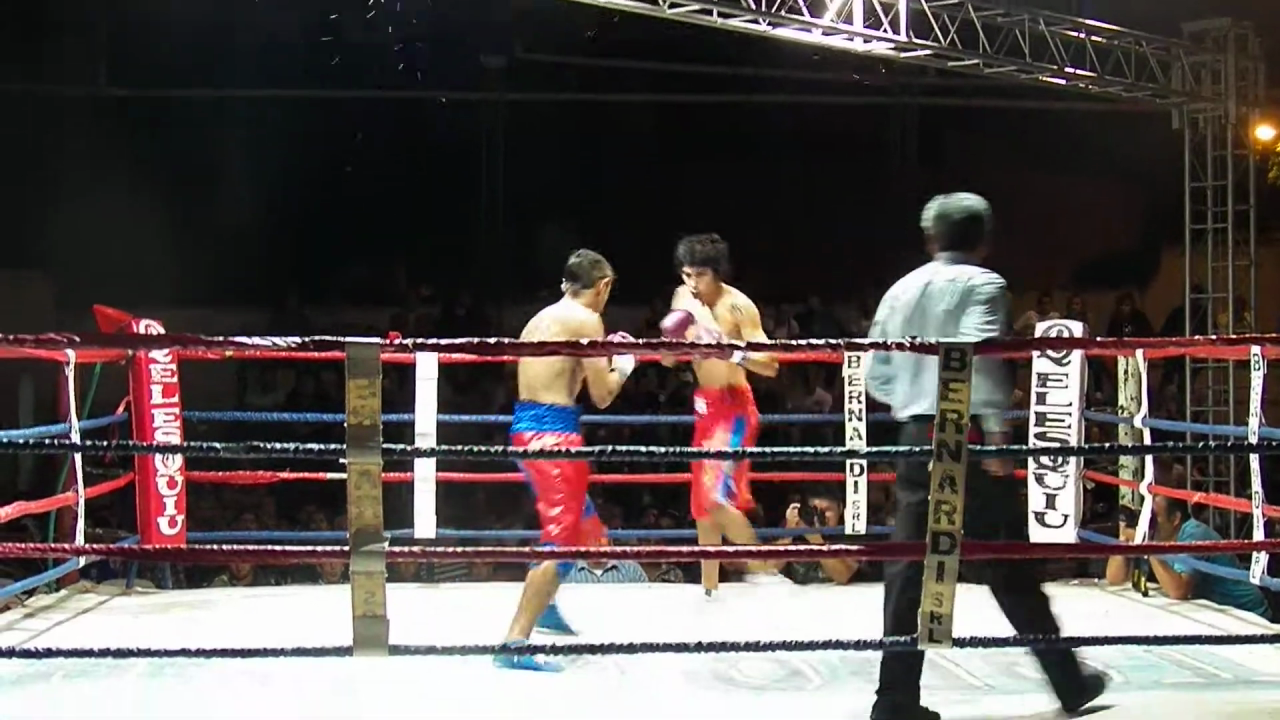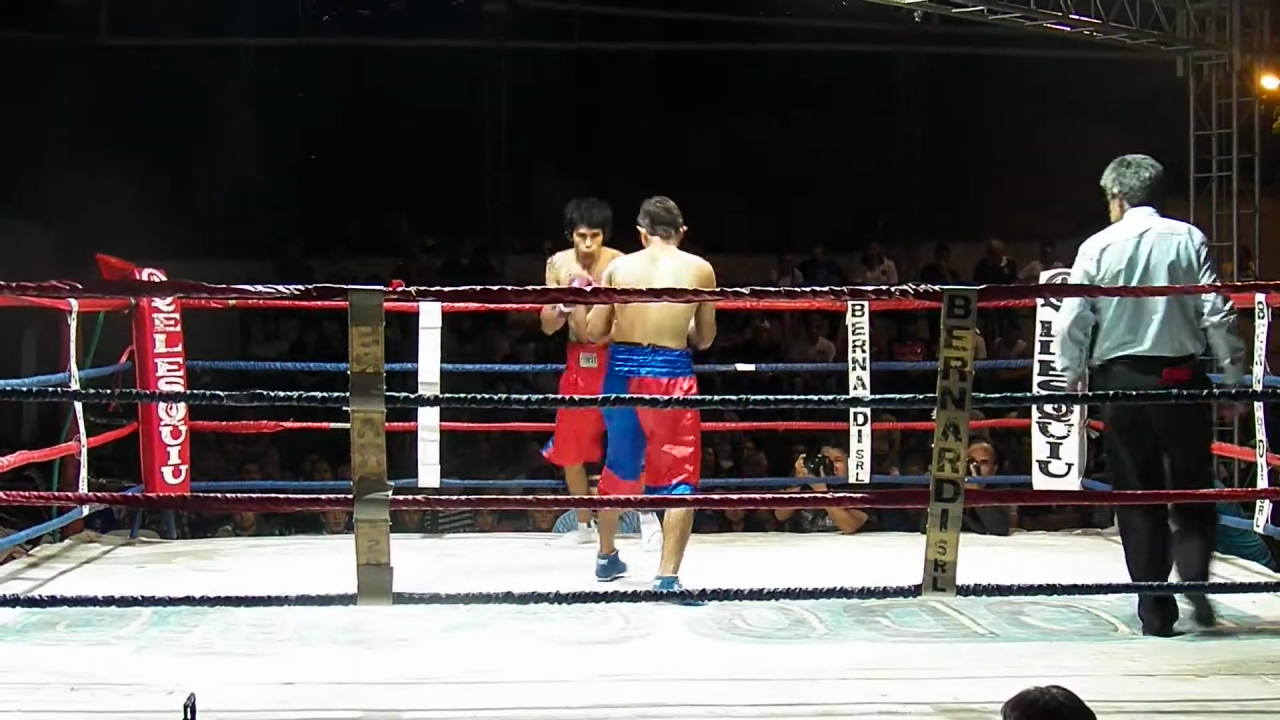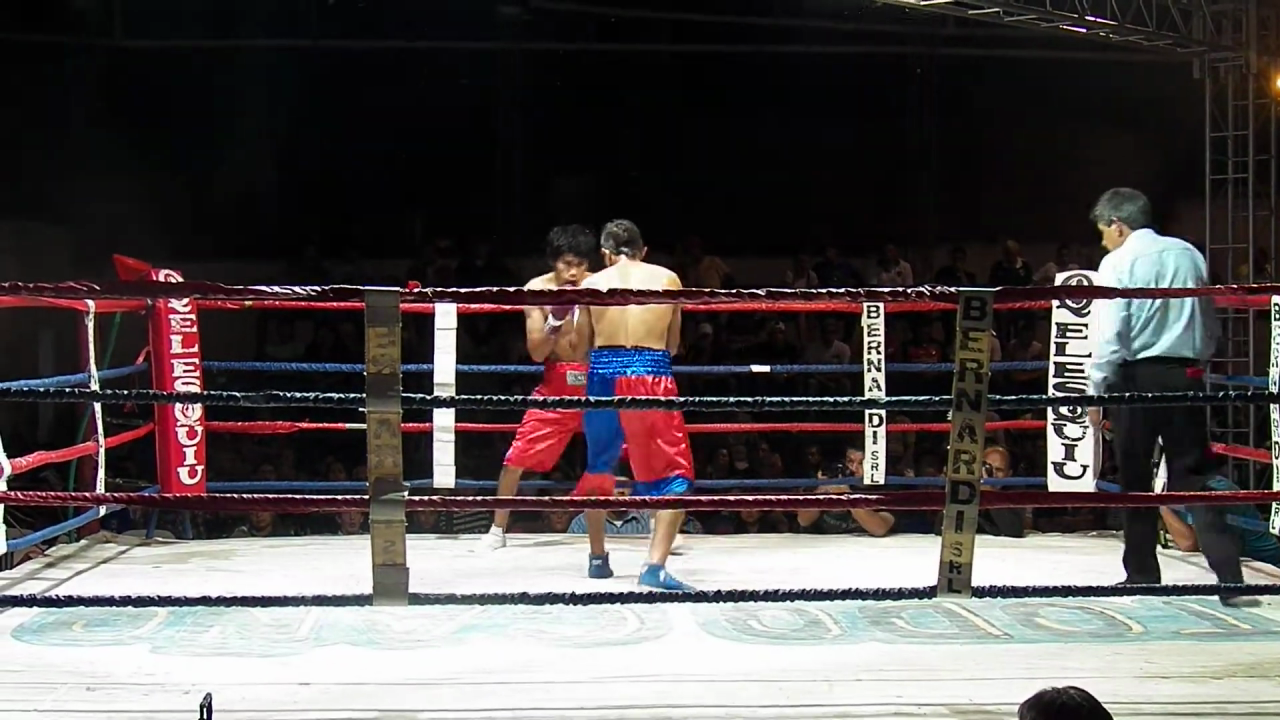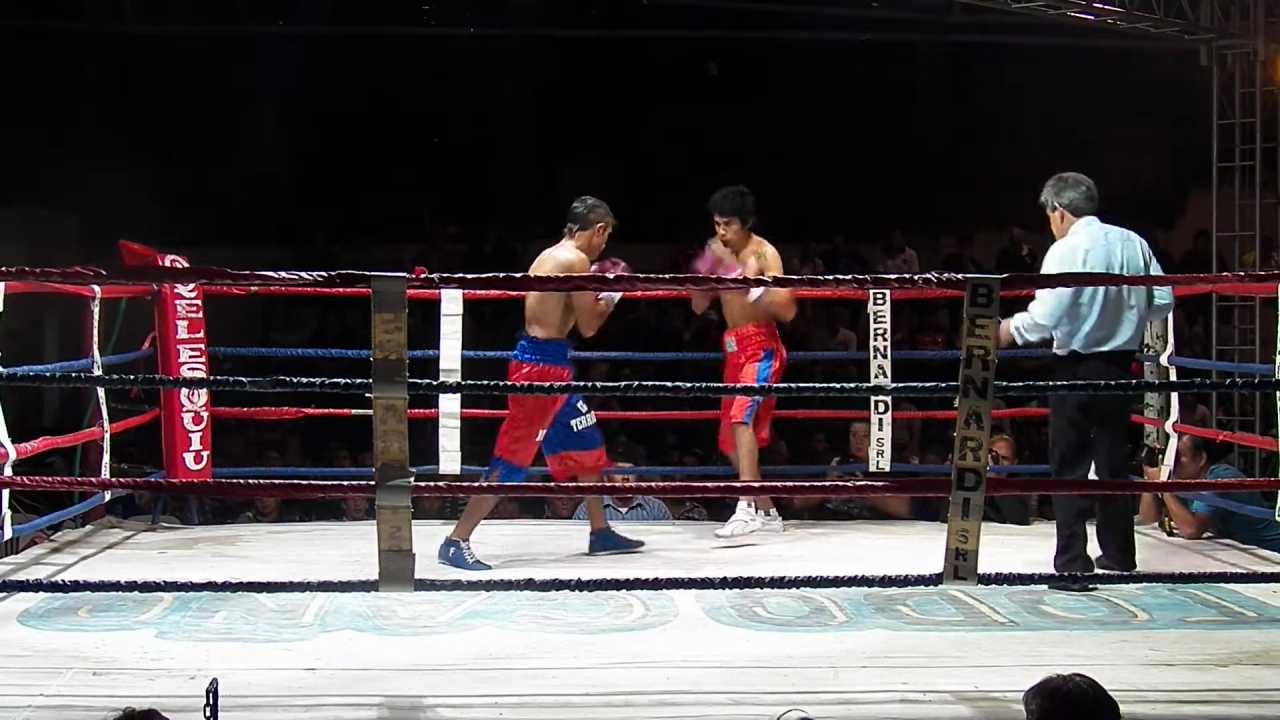
dt=1s
person 1, frame 1
left shoulder: (901, 291)
right shoulder: (983, 285)
left elbow: (877, 376)
right elbow: (980, 359)
right wrist: (996, 438)
left hip: (918, 443)
right hip: (968, 441)
left knee: (912, 569)
right knee: (1011, 569)
person 1, frame 2
left shoulder: (1097, 246)
right shoulder: (1187, 238)
left elbow: (1071, 320)
right elbow: (1218, 313)
left wrist: (1073, 370)
right wrist: (1235, 376)
left hip: (1120, 379)
right hip: (1177, 378)
left knee: (1138, 496)
right knee: (1193, 490)
left ankle: (1154, 610)
right ankle: (1195, 593)
person 1, frame 3
left shoulder: (1118, 263)
right shoulder: (1189, 254)
left elbow: (1109, 334)
right elbow: (1208, 325)
left wrist: (1096, 390)
right wrist: (1201, 364)
left hip: (1139, 377)
right hip: (1186, 377)
left knee: (1132, 478)
right knee: (1192, 477)
left ankle: (1142, 575)
right ankle: (1226, 566)
person 1, frame 4
left shoulder: (1067, 250)
right shoulder: (1133, 243)
left elbow: (1044, 318)
right elbow: (1163, 301)
left wrist: (1013, 328)
left hip: (1078, 369)
right hip: (1122, 367)
left knee: (1070, 467)
right knee: (1114, 462)
left ankle: (1072, 566)
right ankle: (1118, 556)
person 2, frame 1
left shoulder: (538, 321)
right shoulder: (586, 321)
right elbow: (602, 395)
right wrist: (625, 364)
left hip: (524, 428)
right hip: (555, 432)
left knee: (576, 522)
right knee: (561, 538)
left ankle: (544, 605)
right ankle: (516, 639)
person 2, frame 2
left shoulder: (617, 268)
right shoulder: (700, 269)
left elbow: (594, 332)
right elbow: (705, 339)
left hip: (622, 371)
right hip: (670, 375)
left knee: (620, 466)
right knee: (678, 479)
left ankle: (606, 556)
right ankle: (667, 577)
person 2, frame 3
left shoulder: (592, 284)
right shoulder: (668, 279)
left elbow: (584, 345)
right elbow: (672, 345)
left hip: (603, 375)
right hip: (651, 377)
left knee: (599, 468)
right knee: (672, 474)
left ankle: (597, 558)
right ankle: (655, 566)
person 2, frame 4
left shoulder: (550, 256)
right shoulder: (575, 260)
right elbow: (588, 326)
left wrist: (596, 286)
right wrist: (613, 292)
left hip: (548, 362)
right hip: (541, 364)
left knee: (588, 445)
right knee: (512, 459)
left ankle: (601, 532)
right ankle: (457, 541)
person 3, frame 1
left shoulder: (739, 306)
right shoulder: (684, 297)
left elbow: (770, 366)
right elbow: (669, 359)
left wrist: (733, 353)
right wrist: (670, 334)
left hip: (733, 407)
right hip: (705, 407)
left knee: (718, 497)
right knee: (703, 507)
left ankle: (764, 573)
right ankle: (709, 594)
person 3, frame 2
left shoulder: (620, 263)
right shoulder: (557, 264)
right elbow: (548, 326)
right wrist: (563, 305)
right hip: (579, 364)
right knee: (567, 450)
right ankle: (583, 525)
person 3, frame 3
right shoulder: (537, 289)
right elbow: (537, 353)
right wrist: (554, 320)
right hip: (558, 383)
right knee: (517, 456)
right ankle: (497, 530)
person 3, frame 4
left shoulder: (765, 253)
right shoulder: (715, 249)
left elbow: (788, 310)
right elbow: (699, 307)
left wrist: (752, 289)
left hip: (763, 348)
right hip: (736, 348)
left knee: (741, 420)
right knee: (732, 439)
left ankle: (747, 508)
right ankle: (767, 512)
